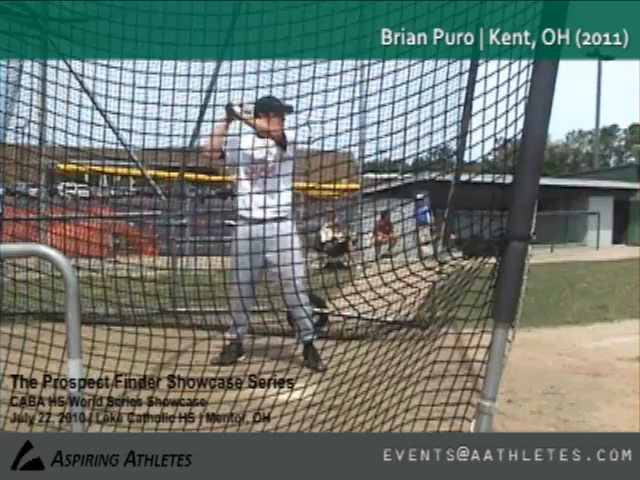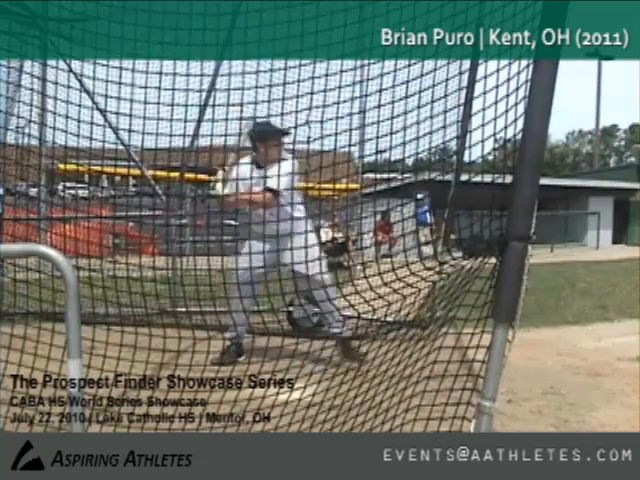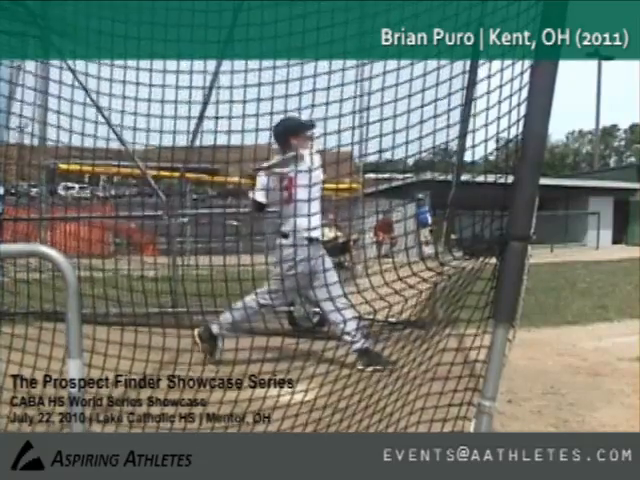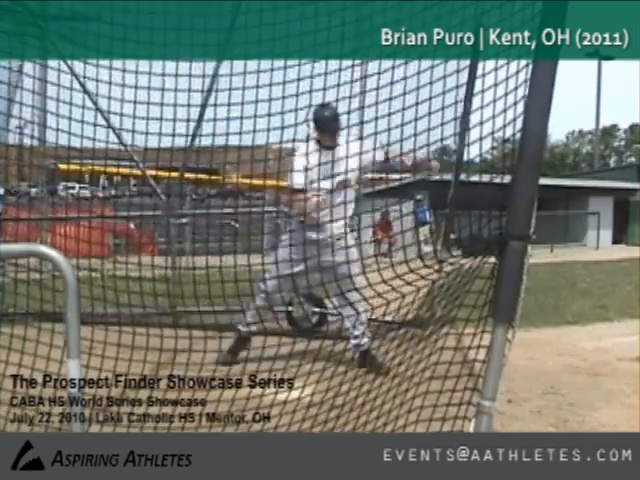
dt=0.7s
person 1, frame 1
left shoulder: (287, 141)
right shoulder: (241, 143)
left elbow: (274, 133)
right elbow: (213, 150)
left wrist: (242, 116)
right wrist: (227, 120)
left hip: (280, 225)
right hip: (247, 226)
left knee: (294, 285)
right knee: (242, 287)
left ankle: (308, 345)
right ankle: (235, 342)
person 1, frame 2
left shoulder: (286, 164)
right shoulder: (241, 167)
left elbow: (266, 199)
right elbow: (230, 202)
left wrist: (240, 196)
left hip: (297, 236)
right hip: (261, 239)
left knee: (321, 283)
right knee: (240, 287)
left ankle: (342, 338)
right ankle: (236, 343)
person 1, frame 3
left shoulder: (268, 170)
right shoulder: (312, 159)
left elbow: (258, 207)
right hip: (299, 244)
left knee: (333, 296)
right knee: (269, 297)
left ankle: (362, 349)
right ankle: (212, 333)
person 1, frame 4
left shoulder: (353, 149)
right shoulder: (302, 154)
left elbow: (379, 158)
right elbow: (296, 199)
right wrist: (316, 220)
left hip: (338, 233)
right hip: (304, 232)
left knee: (348, 291)
right knee: (272, 284)
left ankle: (363, 351)
right ankle: (243, 336)
